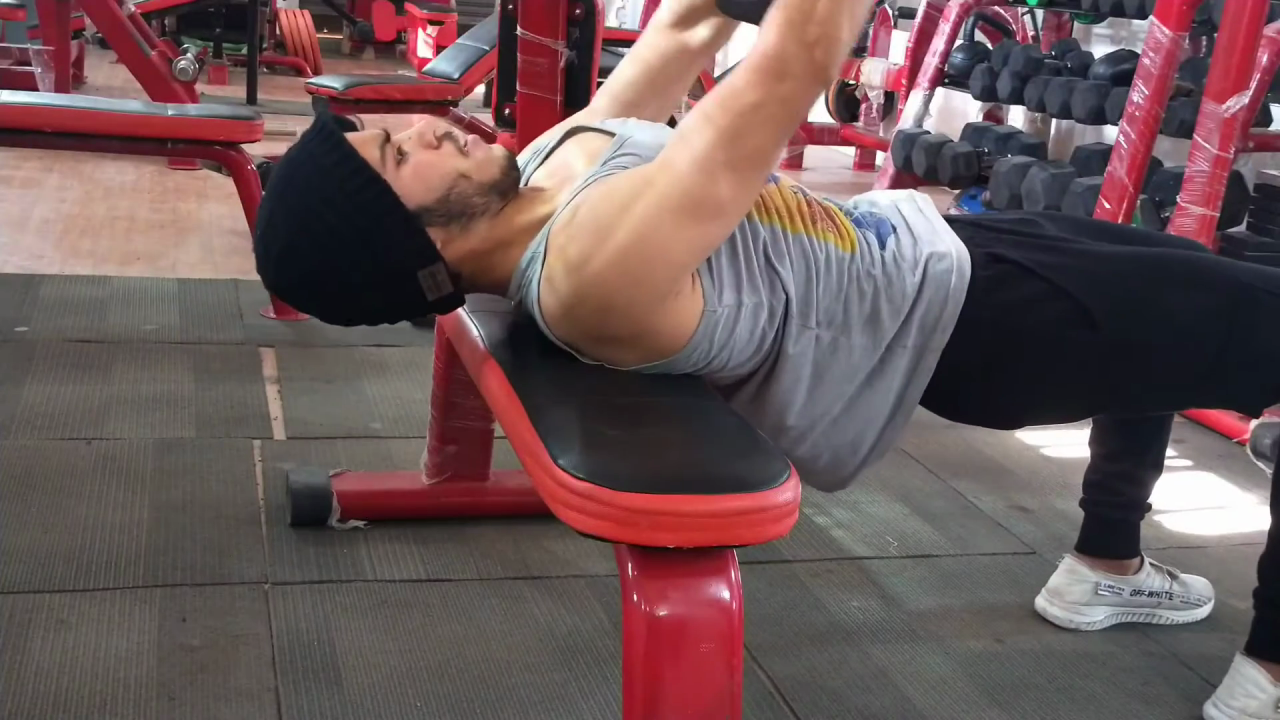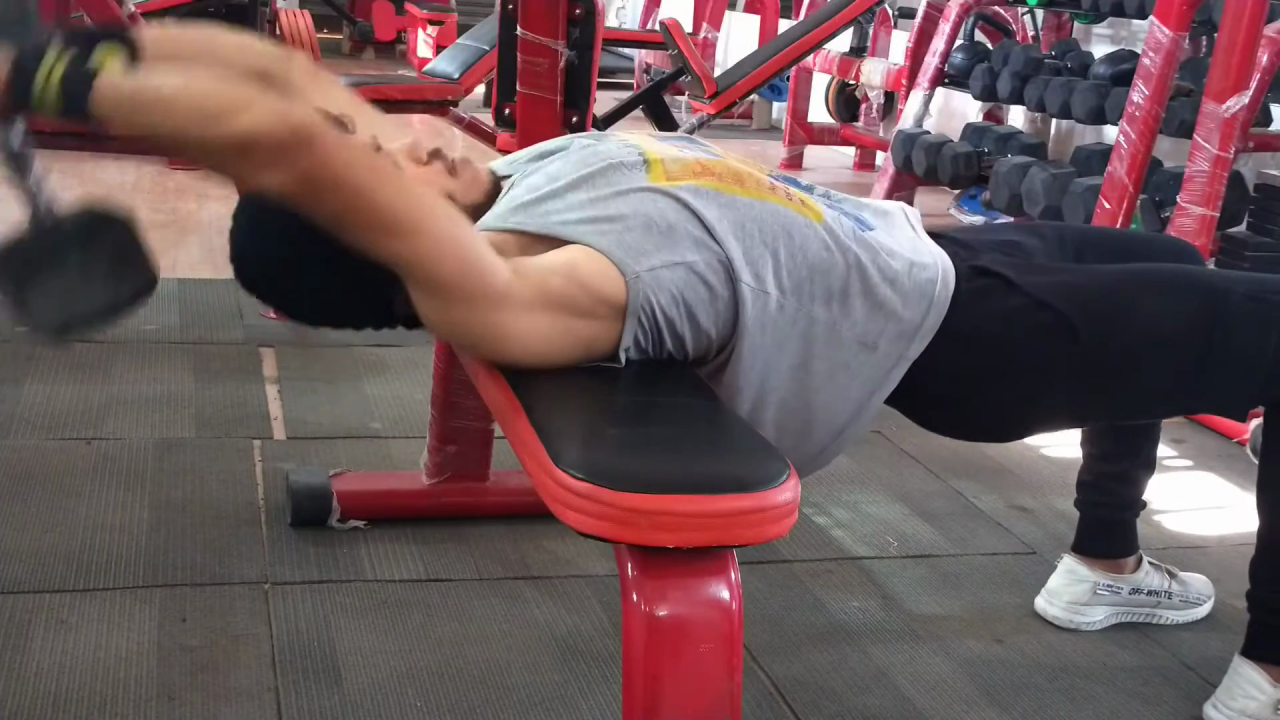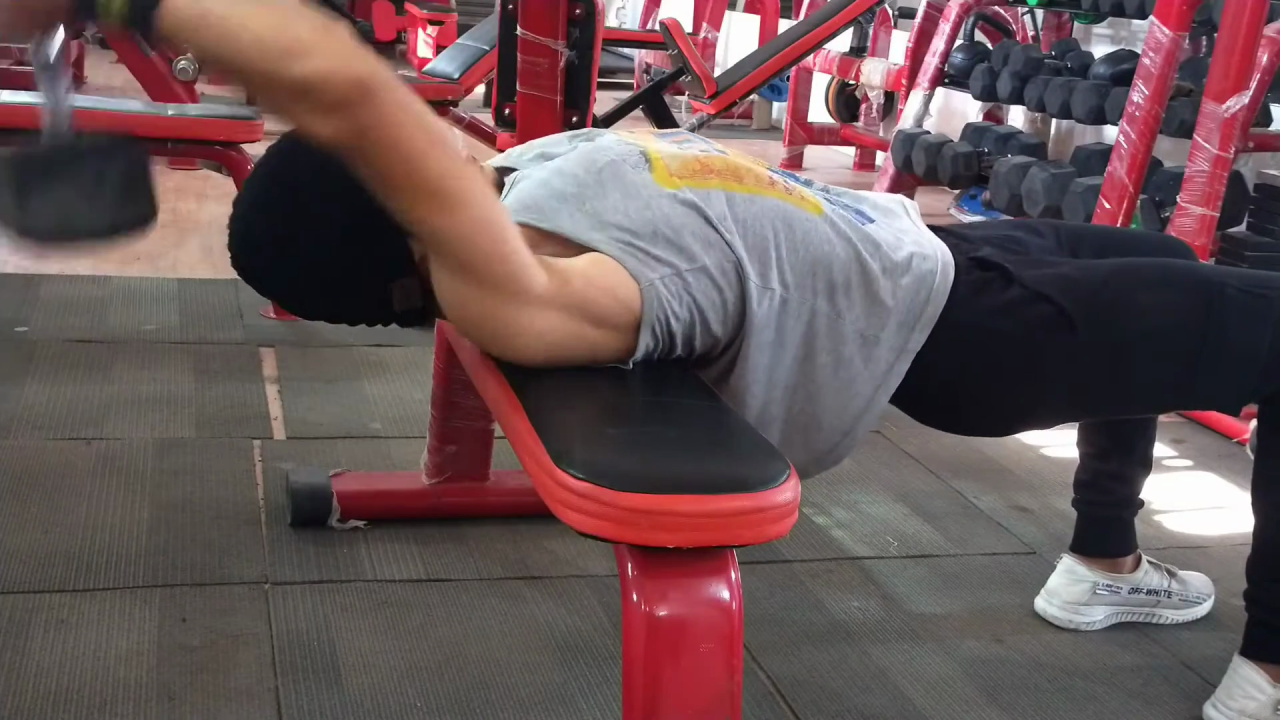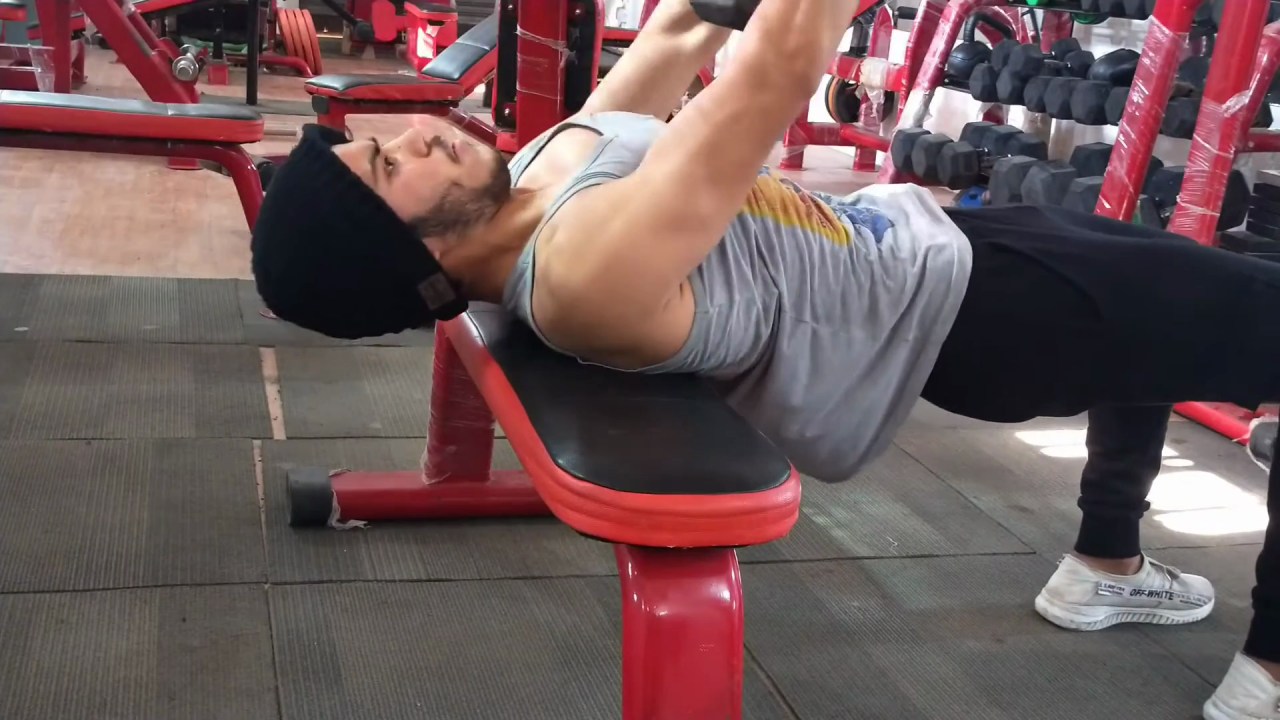
dt=1s
person 1, frame 1
left shoulder: (548, 165)
right shoulder: (598, 272)
left hip: (923, 241)
right hip: (957, 316)
left knee: (1173, 275)
left ankle: (1105, 568)
person 1, frame 2
left shoulder: (499, 191)
right shoulder: (500, 295)
left elbow: (291, 87)
right elbow: (291, 145)
left hip: (911, 250)
right hip: (952, 323)
left knee: (1160, 258)
left ankle: (1101, 566)
person 1, frame 3
left shoulder: (489, 190)
right shoulder: (507, 296)
left hip: (872, 246)
right hip: (940, 317)
left knee: (1155, 265)
left ankle: (1102, 561)
person 1, frame 4
left shoulder: (539, 171)
right shoulder: (588, 277)
left hip: (916, 234)
right hip: (958, 311)
left knee: (1167, 277)
left ankle: (1105, 568)
